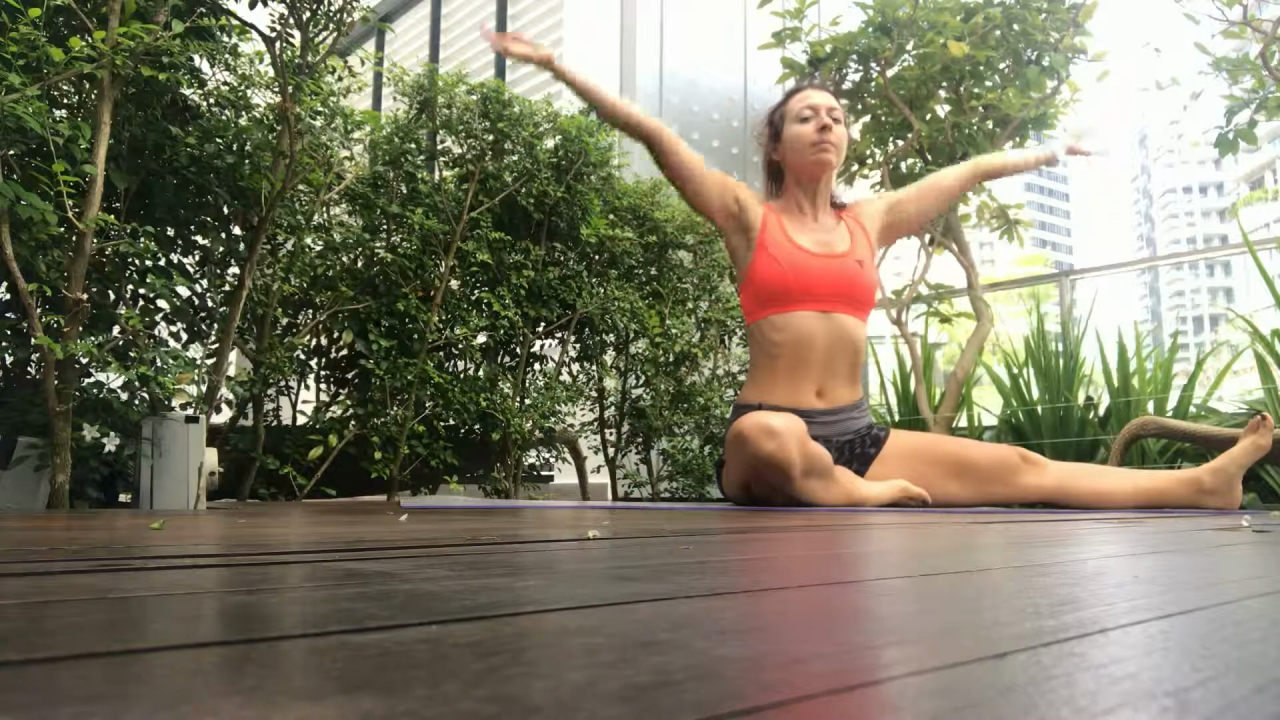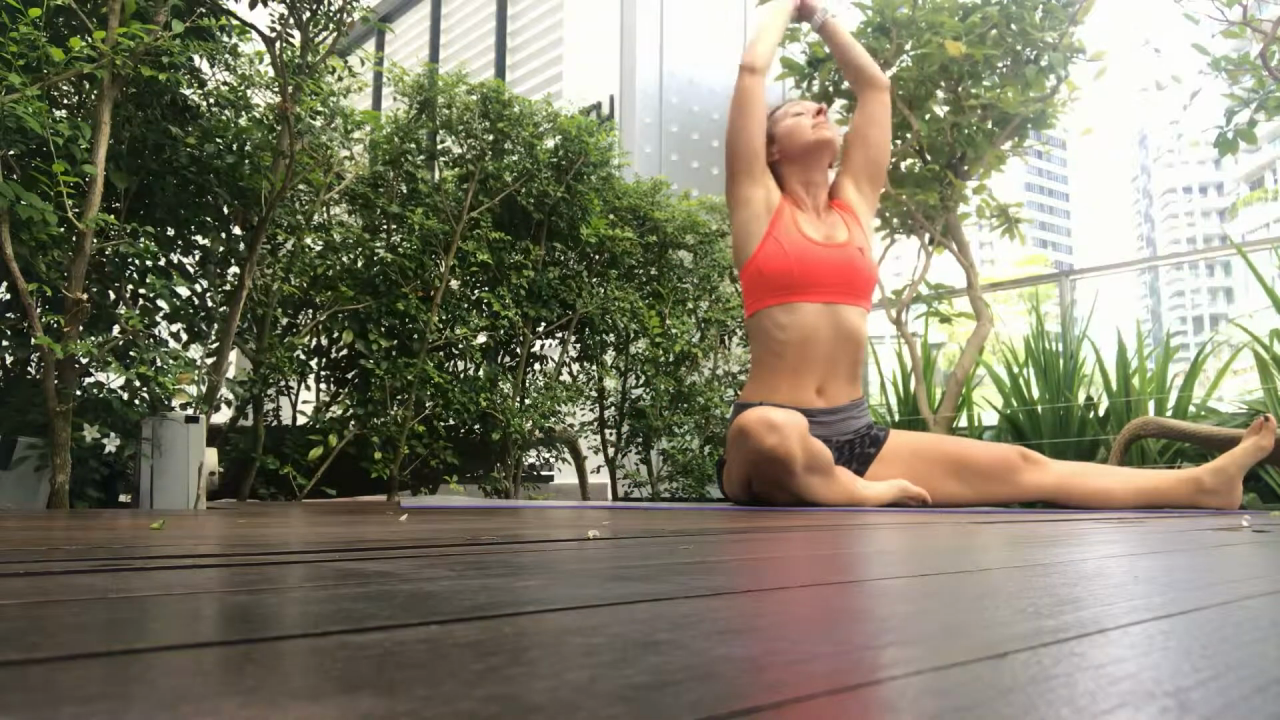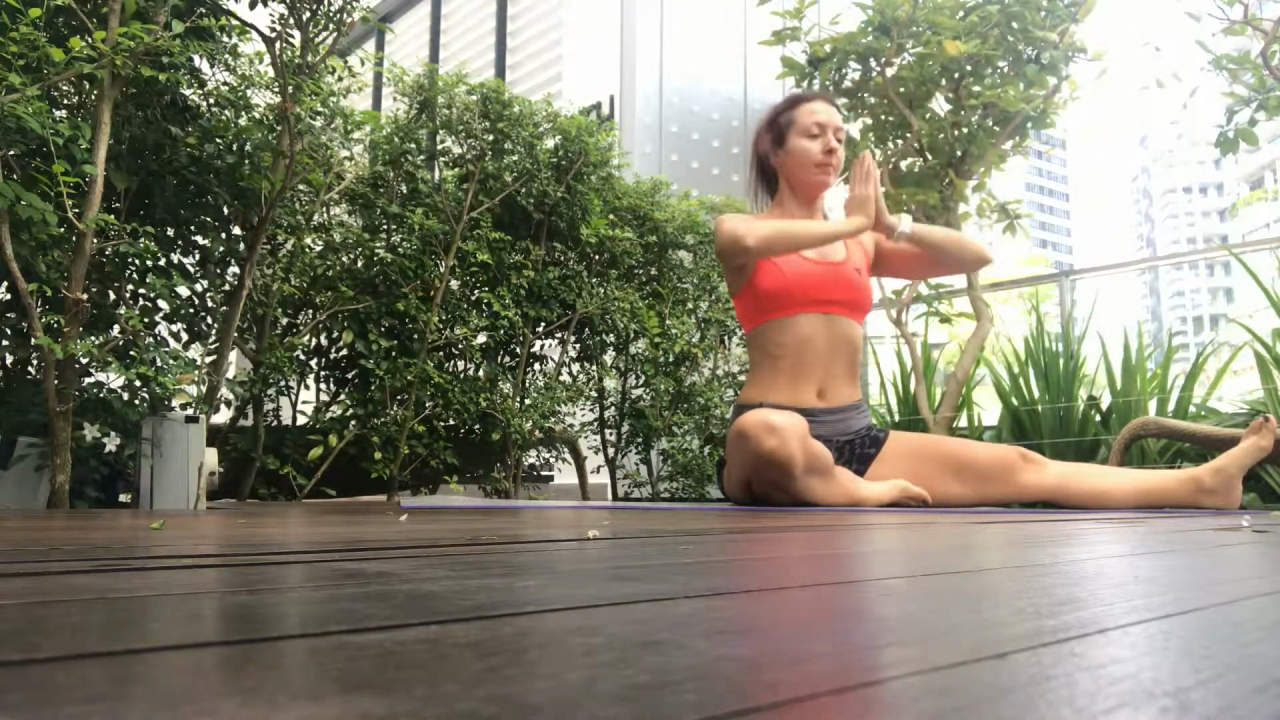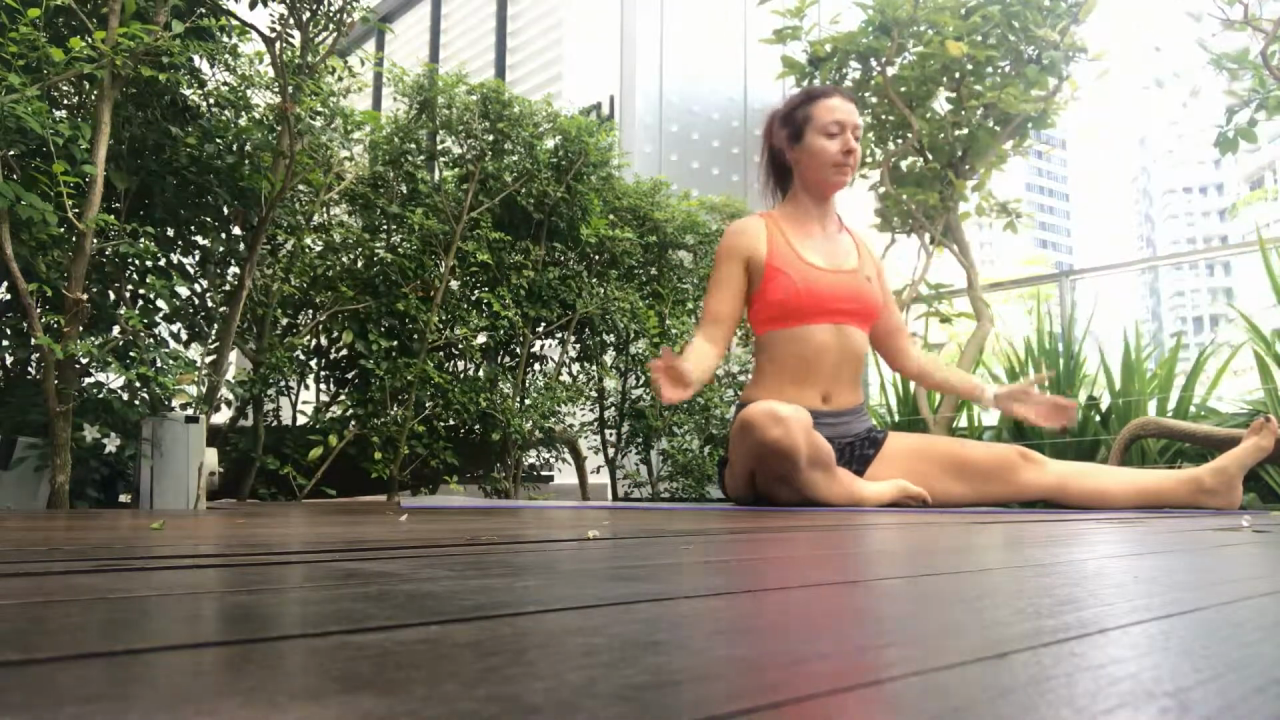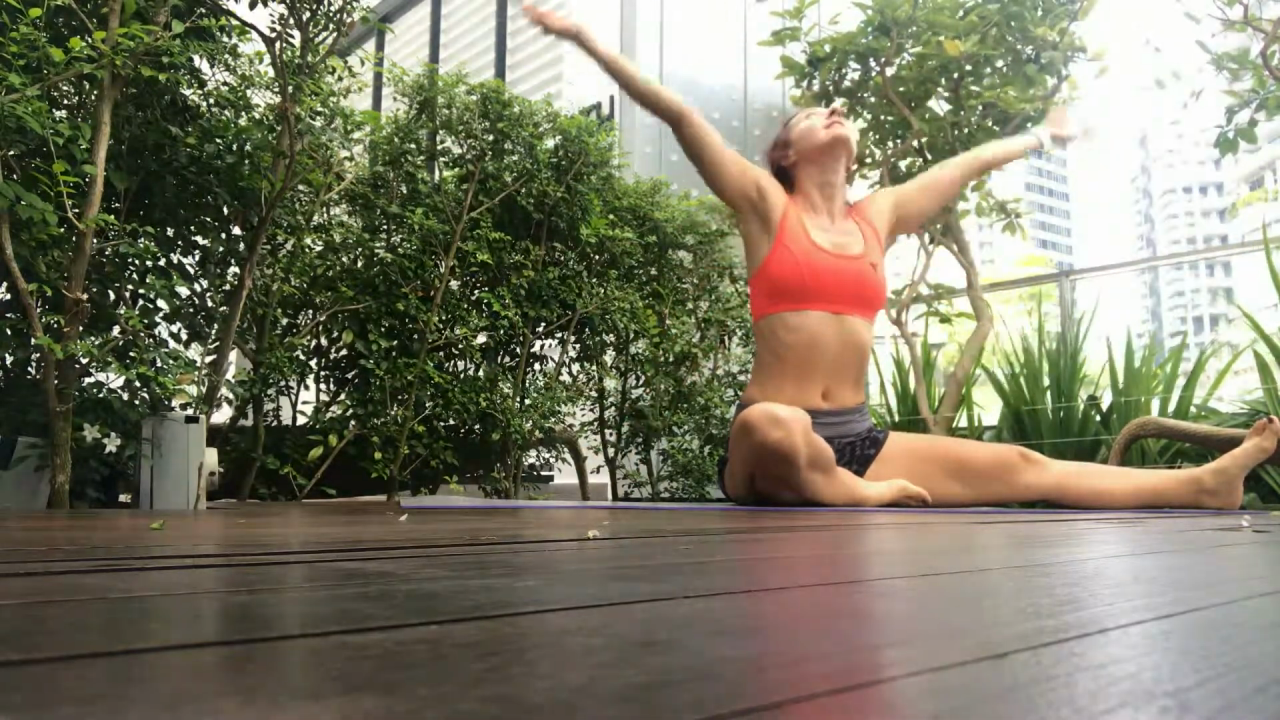
dt=1s
person 1, frame 1
left shoulder: (870, 221)
right shoulder: (747, 217)
left elbow: (969, 170)
right elbow: (654, 134)
left wrist: (1048, 152)
right wrist: (554, 64)
left hip: (858, 434)
right hip: (766, 446)
left knee: (1020, 468)
right knee: (768, 437)
left ankle: (1193, 484)
right ankle: (868, 495)
person 1, frame 2
left shoulder: (853, 207)
right shoulder: (759, 205)
left elbow: (873, 85)
right elbow: (751, 69)
left hip: (853, 436)
right hip: (771, 441)
left knee: (1023, 467)
right knee: (768, 430)
right ankle: (861, 496)
person 1, frame 3
left shoulder: (862, 243)
right shoulder: (740, 231)
left elbow: (975, 256)
right elbow: (748, 241)
left wrist: (888, 222)
right wrist: (852, 218)
left hip: (854, 436)
right hip: (771, 442)
left knee: (1019, 466)
right knee: (767, 433)
left ankle: (1199, 485)
right ankle: (865, 496)
person 1, frame 4
left shoulder: (861, 251)
right shoulder: (750, 236)
left elbow: (905, 354)
right elbow: (710, 340)
left wrist: (996, 395)
right wrist: (686, 376)
left hip: (860, 438)
right hip: (769, 447)
left knee: (1018, 465)
right knee: (774, 422)
left ankle: (1200, 483)
right ankle: (862, 497)
person 1, frame 5
left shoulder: (877, 217)
right shoulder: (767, 207)
left elbow: (970, 161)
right elbow: (683, 117)
left wrist: (1039, 137)
left hip: (858, 438)
right hip: (771, 438)
left knee: (1018, 467)
right knee: (775, 429)
left ankle: (1196, 484)
right ankle: (862, 497)
